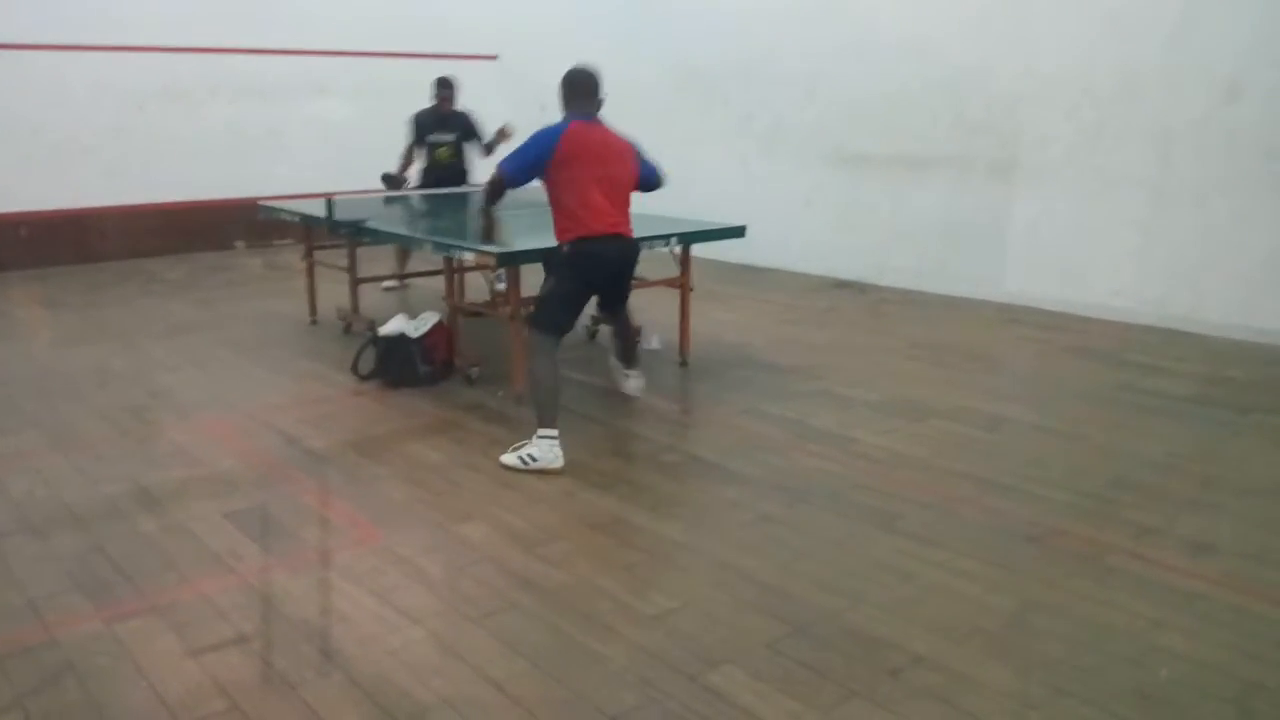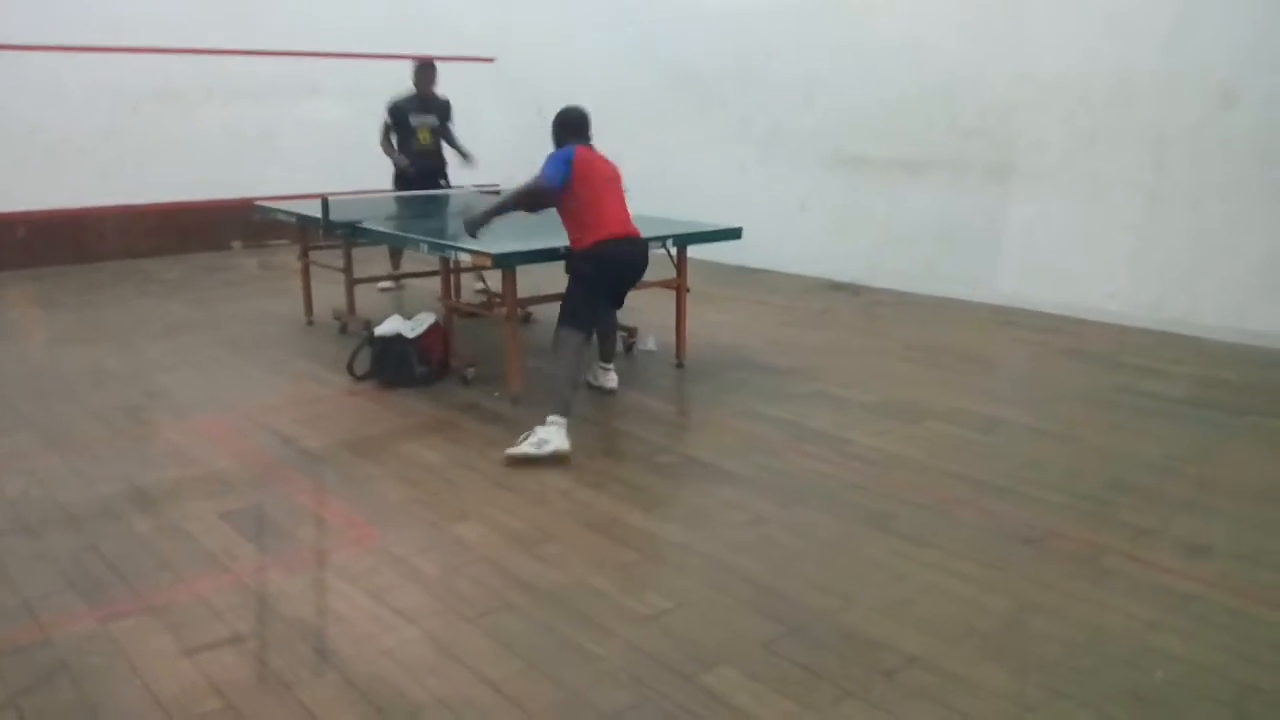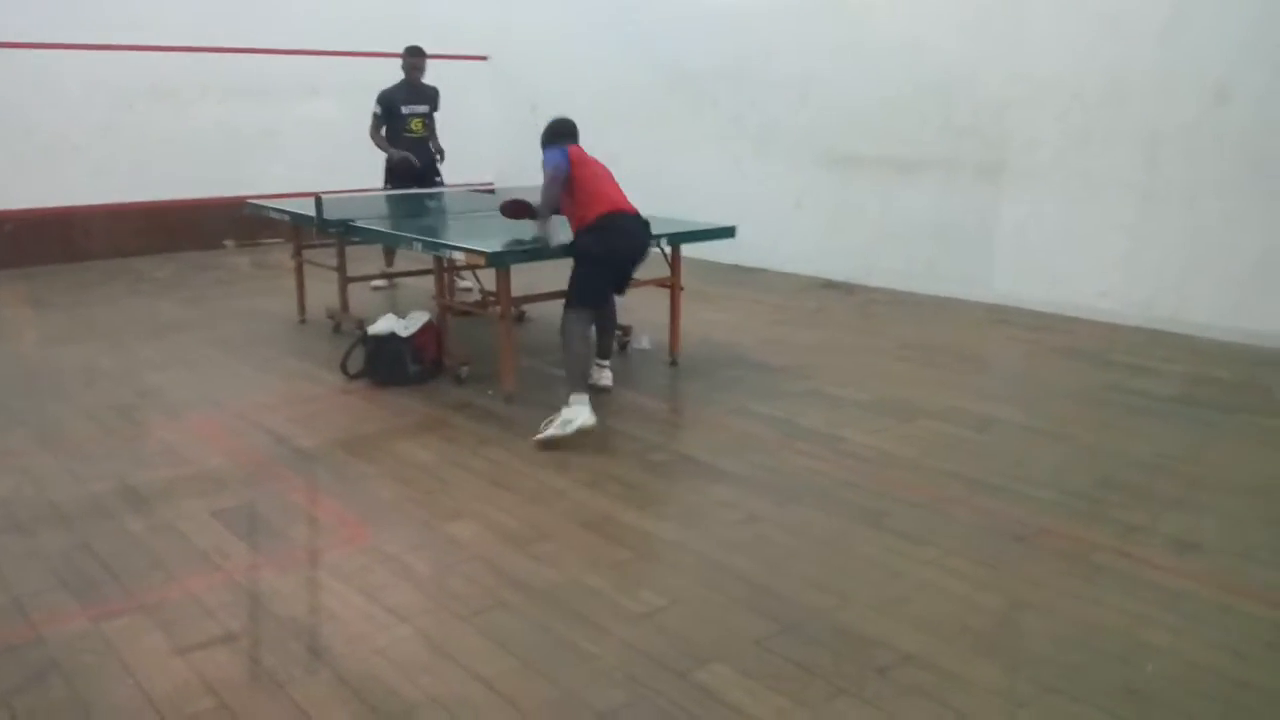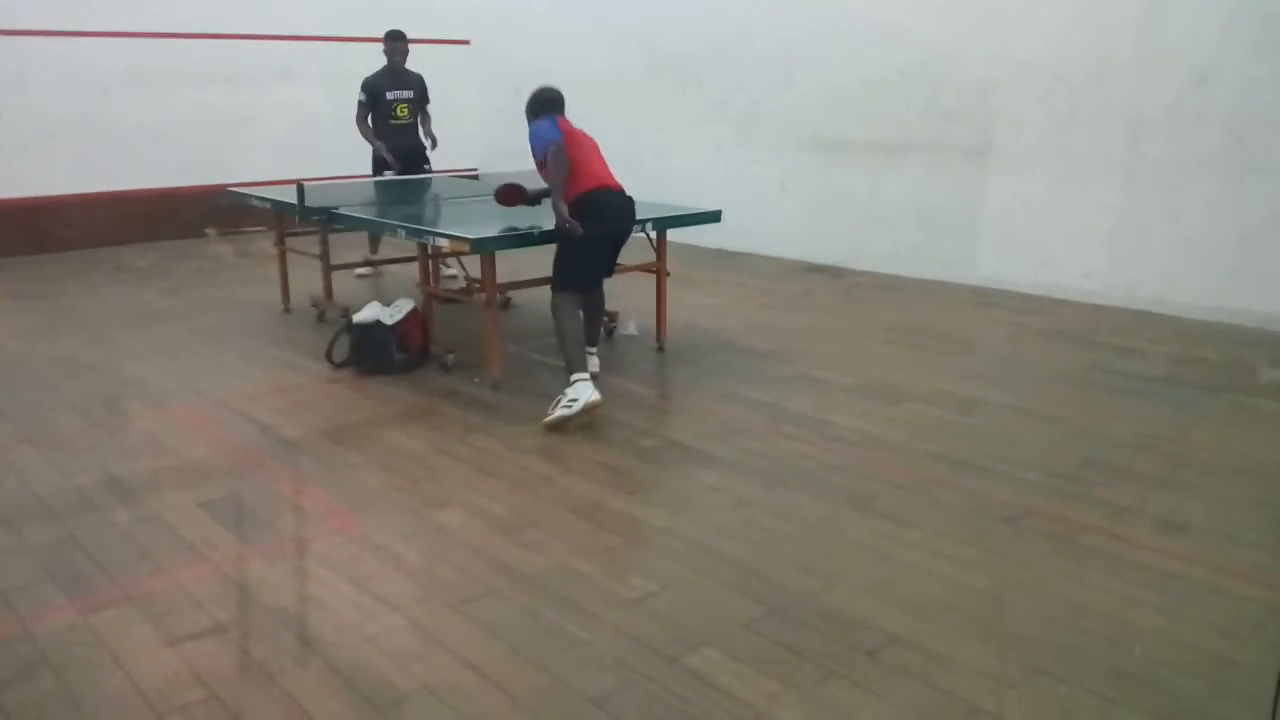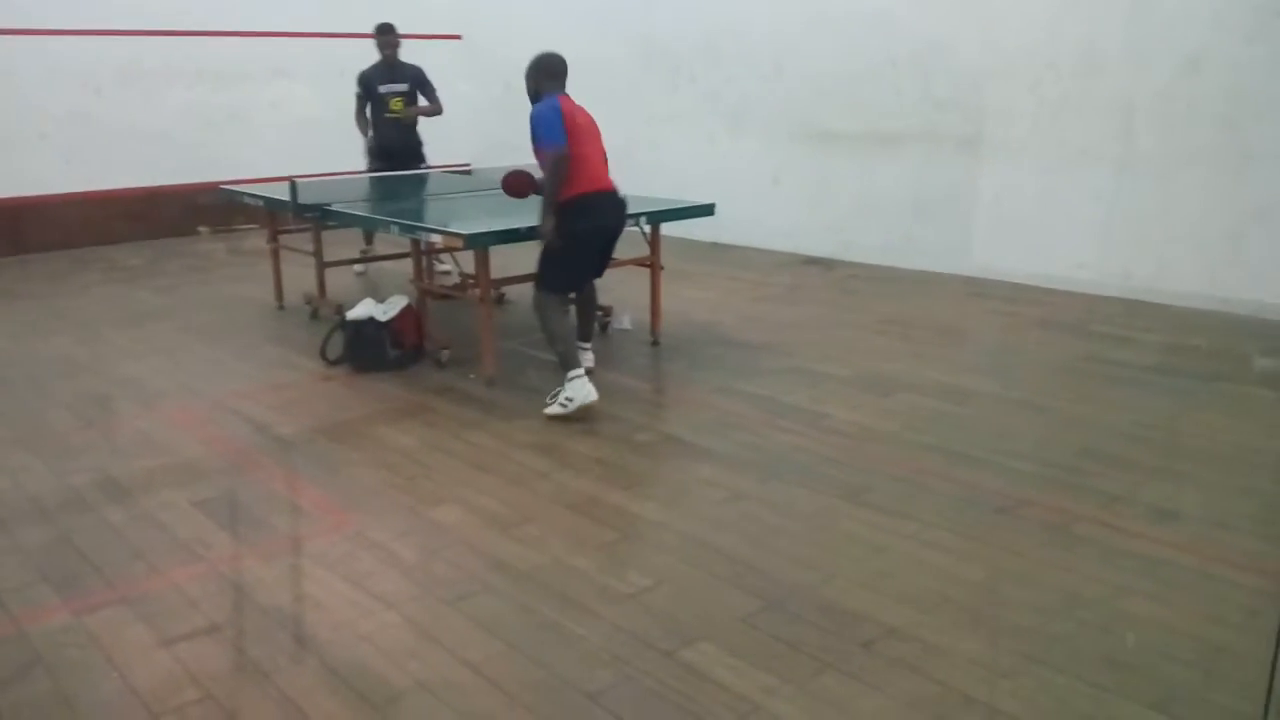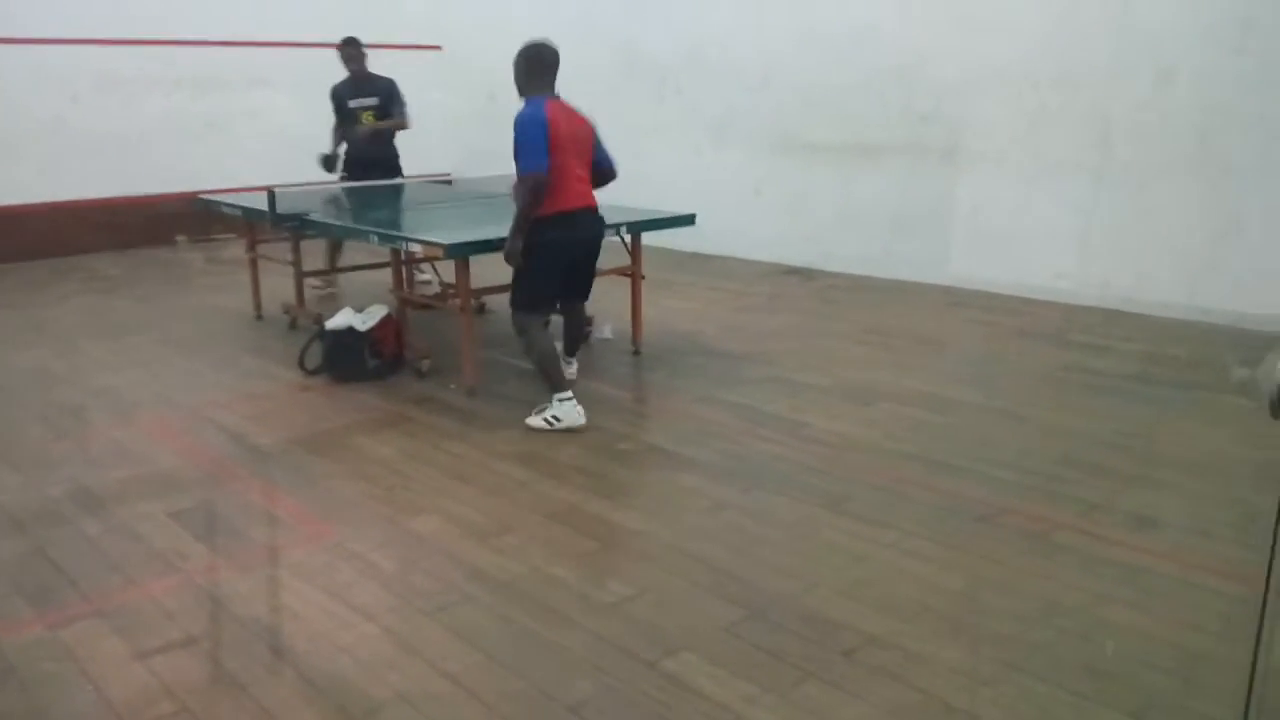
dt=0.2s
person 1, frame 1
left shoulder: (554, 138)
right shoulder: (625, 146)
left elbow: (500, 179)
right elbow: (655, 179)
left wrist: (487, 214)
left hip: (581, 251)
right hip: (622, 248)
left knee: (542, 340)
right knee: (615, 309)
left ankle: (546, 440)
right ankle: (629, 373)
person 1, frame 2
left shoulder: (564, 159)
right shoulder: (608, 167)
left elbow: (539, 188)
left wrist: (485, 214)
right wrist: (550, 201)
left hip: (600, 253)
right hip: (635, 250)
left knee: (569, 339)
right knee: (603, 306)
left ankle: (554, 429)
right ankle: (606, 369)
person 1, frame 3
left shoulder: (556, 154)
right shoulder: (592, 163)
left elbow: (558, 178)
left wrist: (543, 219)
right wrist: (542, 213)
left hip: (606, 233)
right hip: (637, 230)
left knee: (575, 317)
right knee: (602, 295)
left ankle: (577, 407)
right ankle: (602, 367)
person 1, frame 4
left shoulder: (543, 127)
right shoulder: (579, 134)
left elbow: (556, 155)
left wrist: (558, 202)
right wrist: (540, 194)
left hip: (594, 211)
right hip: (621, 207)
left knee: (565, 299)
right knee: (591, 280)
left ankle: (580, 385)
right ankle: (589, 354)
person 1, frame 5
left shoulder: (545, 111)
right shoulder: (580, 113)
left elbow: (558, 159)
left wrist: (548, 211)
right wrist: (550, 186)
left hip: (580, 211)
right hip: (611, 206)
left knee: (549, 298)
right knee: (583, 281)
left ankle: (577, 381)
right ankle: (583, 350)
person 1, frame 6
left shoulder: (530, 117)
right shoulder: (578, 119)
left elbow: (534, 181)
right elbow: (606, 173)
left wrist: (516, 235)
left hip: (553, 229)
right hip: (588, 223)
left knee: (527, 317)
right knee: (572, 302)
left ankle: (564, 403)
right ankle: (568, 363)
person 2, frame 1
left shoulder: (463, 120)
right shoulder: (421, 119)
left elbow: (485, 150)
right elbow: (413, 147)
left wrist: (495, 141)
right wrist: (401, 171)
left hip: (456, 181)
right hip: (431, 181)
right ankle: (400, 275)
person 2, frame 2
left shoulder: (442, 105)
right shoulder: (398, 107)
right elbow: (385, 140)
left wrist: (460, 150)
right wrist: (396, 158)
left hip: (435, 174)
right hip: (407, 175)
right ankle: (395, 274)
person 2, frame 3
left shoulder: (432, 93)
right shoulder: (388, 96)
right elbow: (374, 132)
left wrist: (437, 144)
right wrist: (392, 152)
left hip: (427, 166)
right hip: (398, 168)
right ankle: (388, 271)
person 2, frame 4
left shoulder: (417, 80)
right shoulder: (372, 83)
right elbow: (361, 120)
left wrist: (429, 131)
right wrist: (376, 144)
left hip: (415, 153)
right hip: (387, 155)
right ankle: (372, 258)
person 2, frame 5
left shoulder: (414, 73)
right shoulder: (367, 77)
left elbow: (438, 107)
right elbow: (360, 113)
left wrist: (417, 111)
right wrist: (368, 137)
left hip: (410, 149)
right hip: (381, 150)
right ankle: (366, 252)
person 2, frame 6
left shoulder: (386, 85)
right shoulder: (338, 91)
left elbow: (403, 122)
left wrist: (374, 127)
right wrist: (335, 147)
left hip: (386, 162)
right hip: (355, 163)
right ankle: (329, 272)
